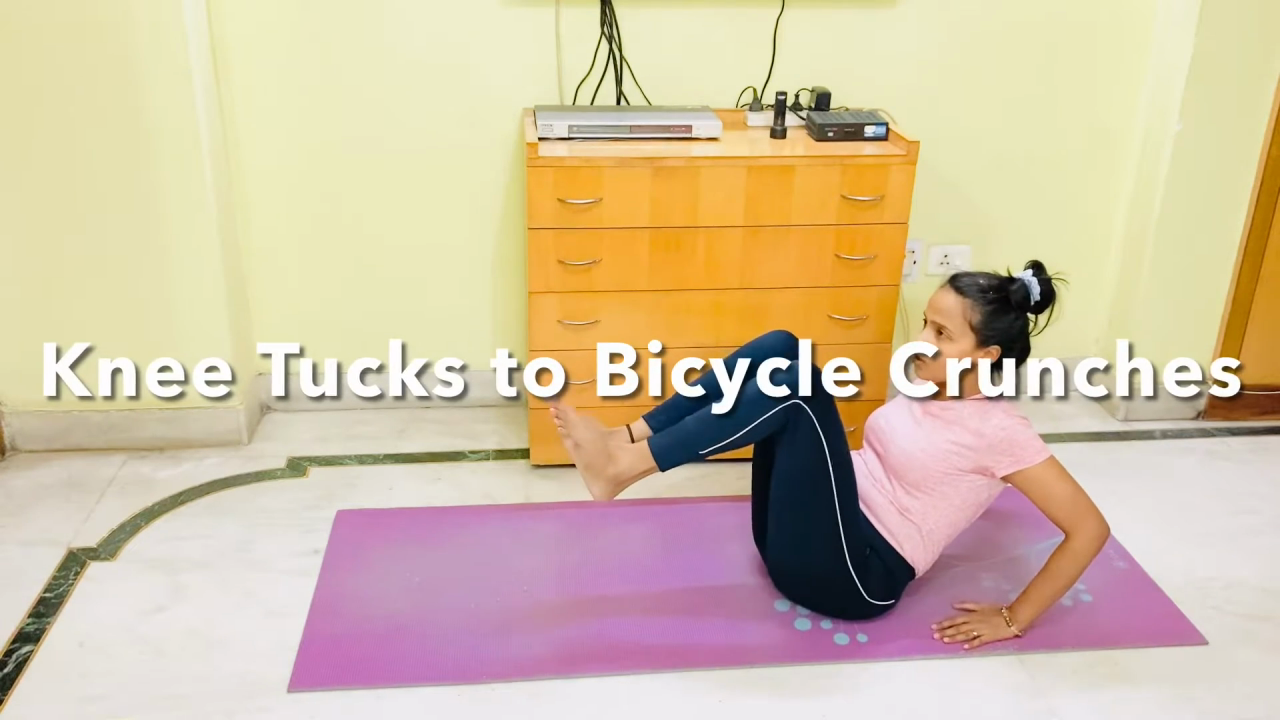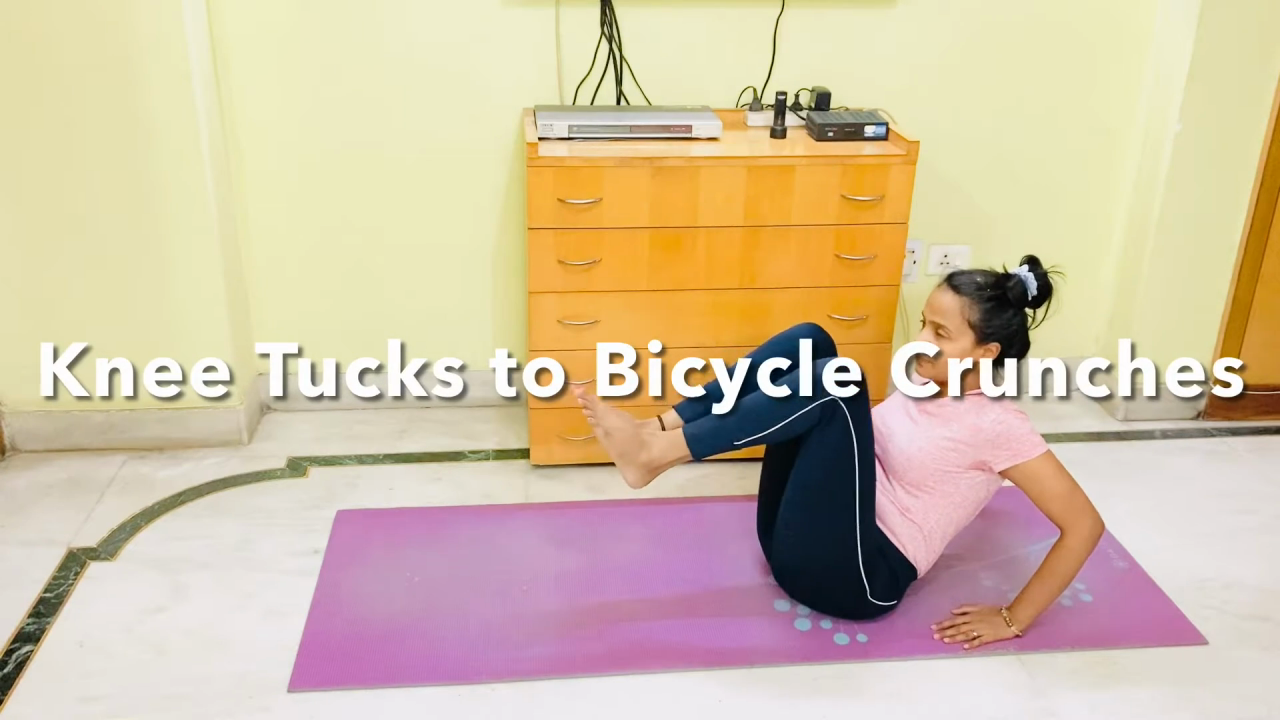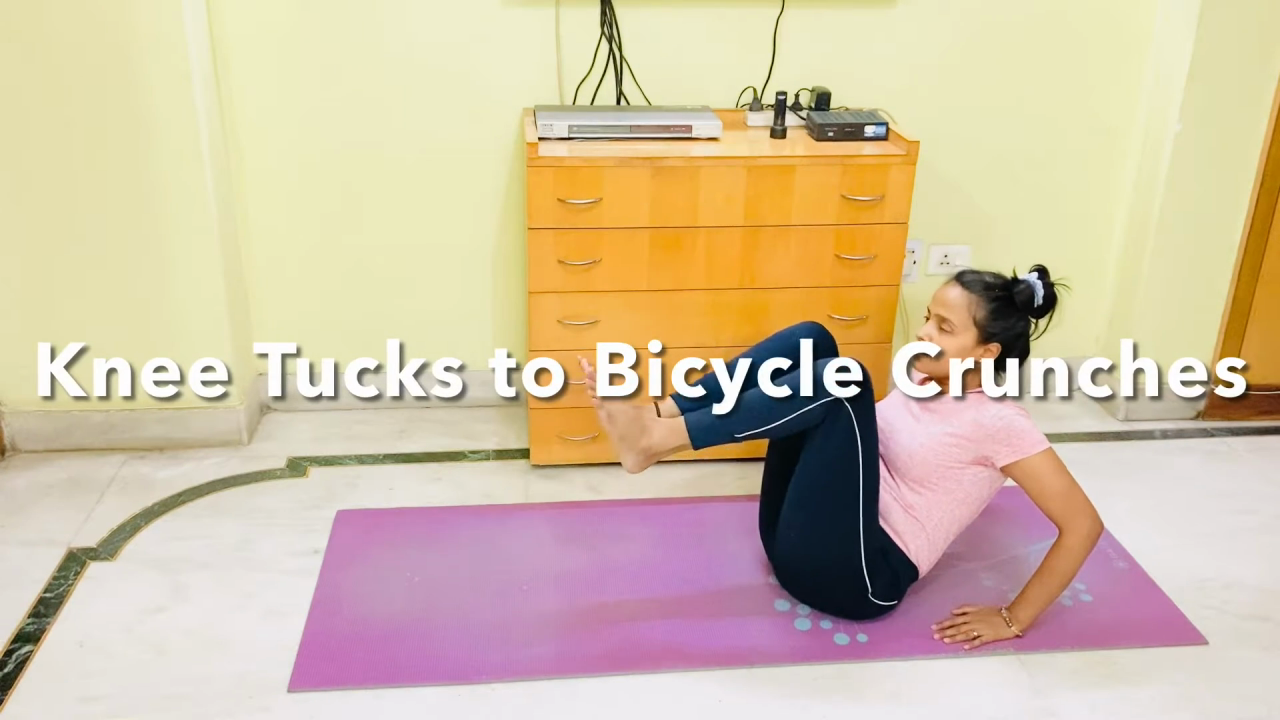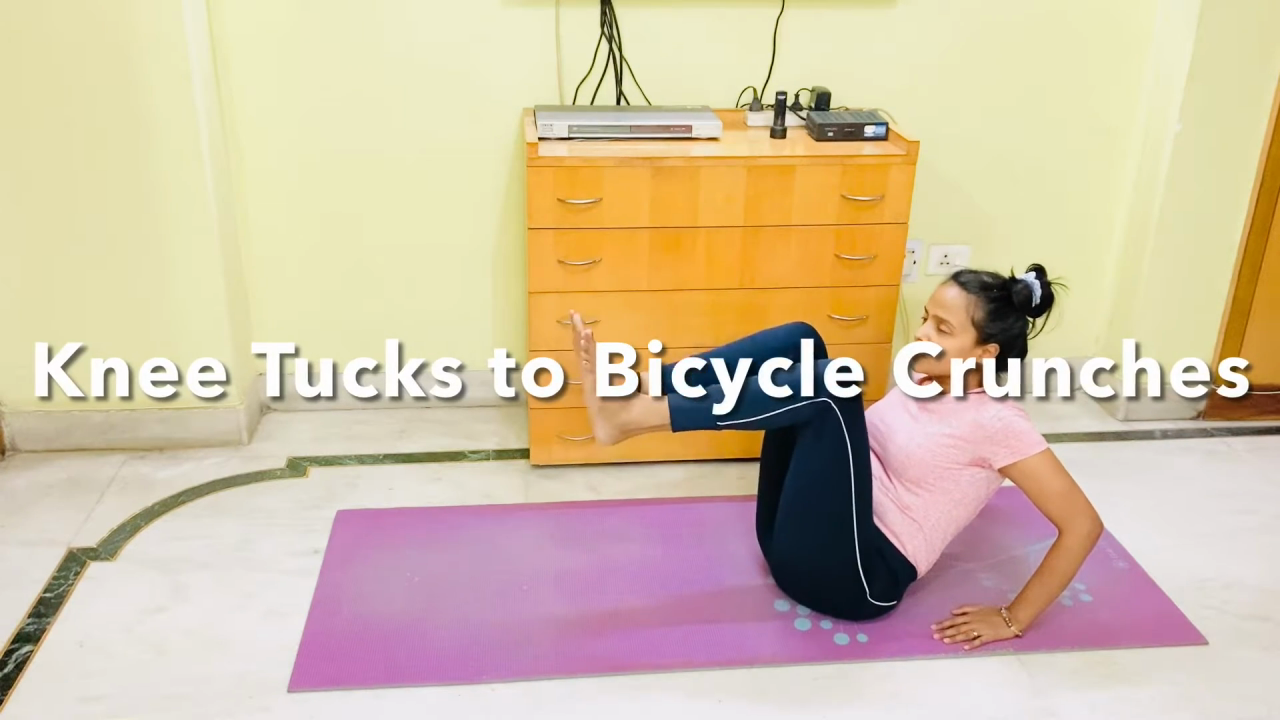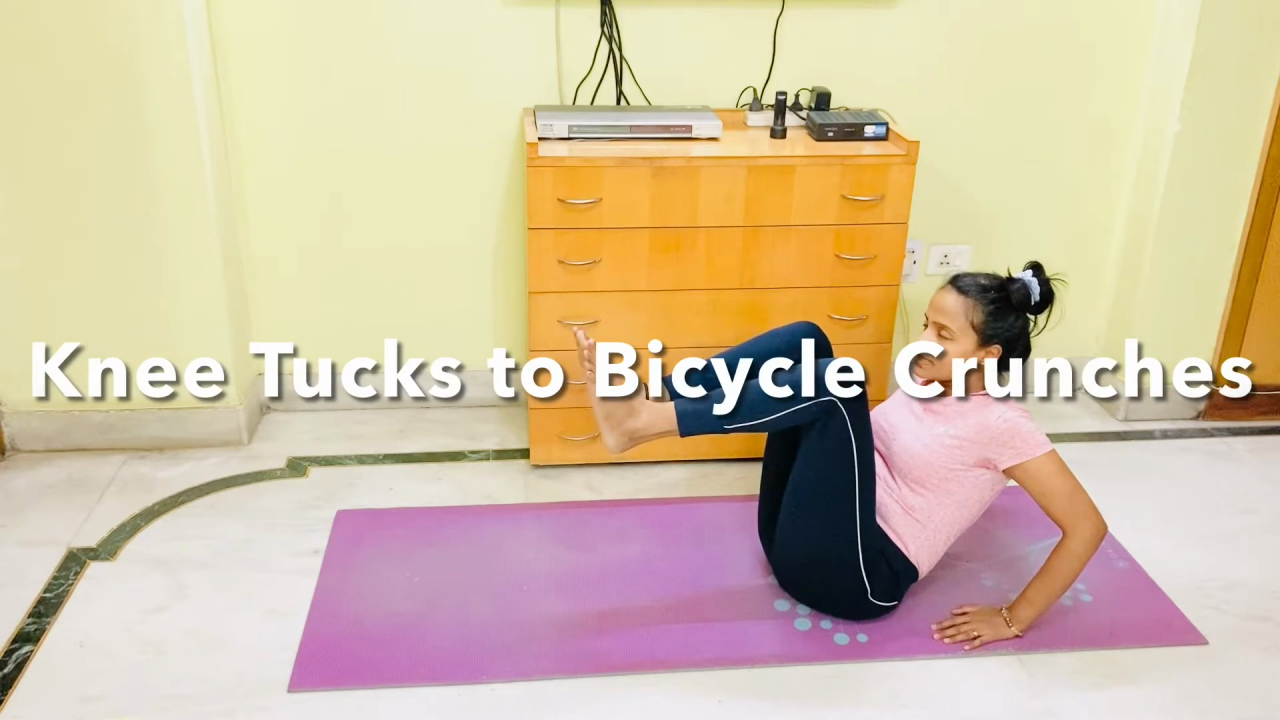
dt=0.4s
person 1, frame 1
left shoulder: (999, 432)
right shoulder: (929, 385)
left elbow: (1089, 529)
left wrist: (1013, 620)
left hip: (851, 572)
right hip: (802, 532)
left knee: (801, 386)
right knee: (779, 349)
left ankle: (626, 465)
right ankle: (630, 438)
person 1, frame 2
left shoulder: (996, 427)
right shoulder: (926, 382)
left elbow: (1084, 526)
left wrist: (1013, 620)
left hip: (854, 575)
right hip: (798, 533)
right knee: (808, 340)
left ankle: (658, 453)
right ankle: (661, 429)
person 1, frame 3
left shoulder: (997, 424)
right shoulder: (924, 380)
left elbow: (1082, 525)
left wrist: (1013, 620)
left hip: (854, 574)
right hip: (799, 533)
left knee: (841, 381)
right knee: (810, 339)
left ankle: (657, 441)
right ankle: (660, 415)
person 1, frame 4
left shoulder: (996, 425)
right shoulder: (923, 379)
left elbow: (1083, 525)
left wrist: (1012, 620)
left hip: (855, 573)
right hip: (796, 534)
left knee: (826, 383)
right knee: (798, 340)
left ankle: (635, 418)
right ankle: (641, 394)
person 1, frame 5
left shoulder: (1001, 427)
right shoulder: (925, 383)
left elbow: (1087, 528)
left wrist: (1012, 620)
left hip: (854, 574)
right hip: (799, 535)
left knee: (833, 382)
right knee: (805, 340)
left ankle: (643, 422)
right ankle: (649, 403)
